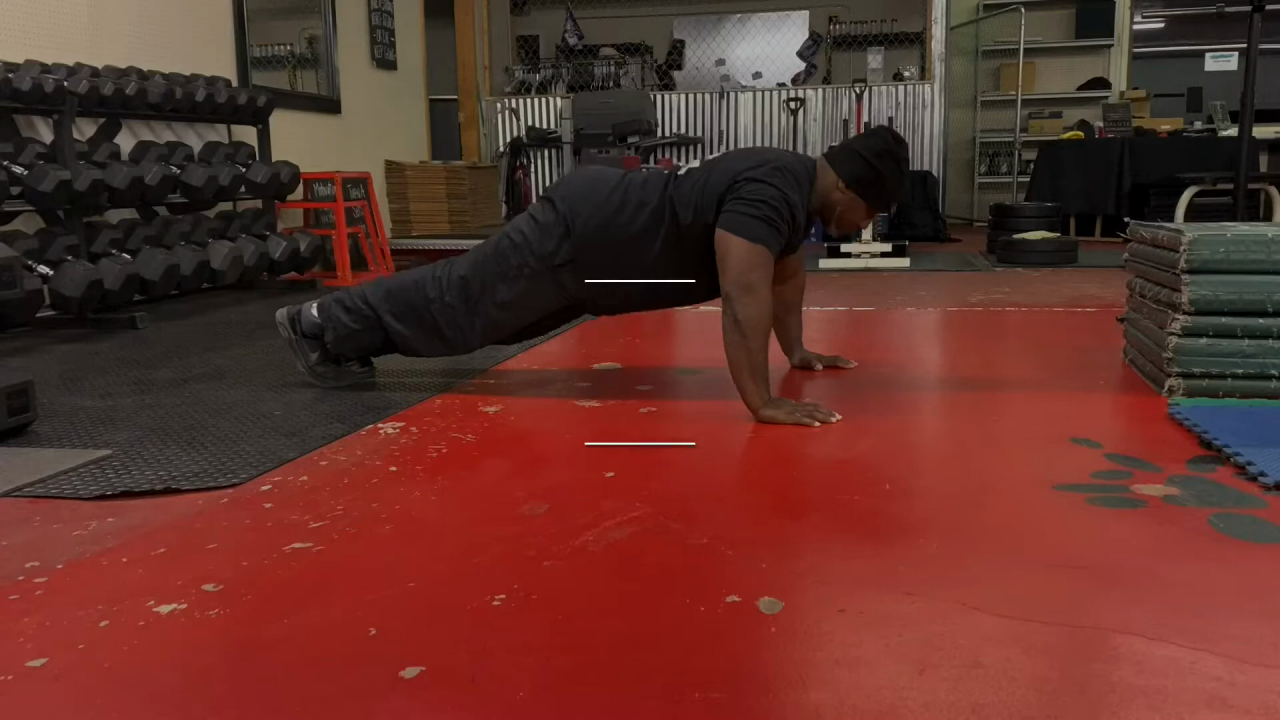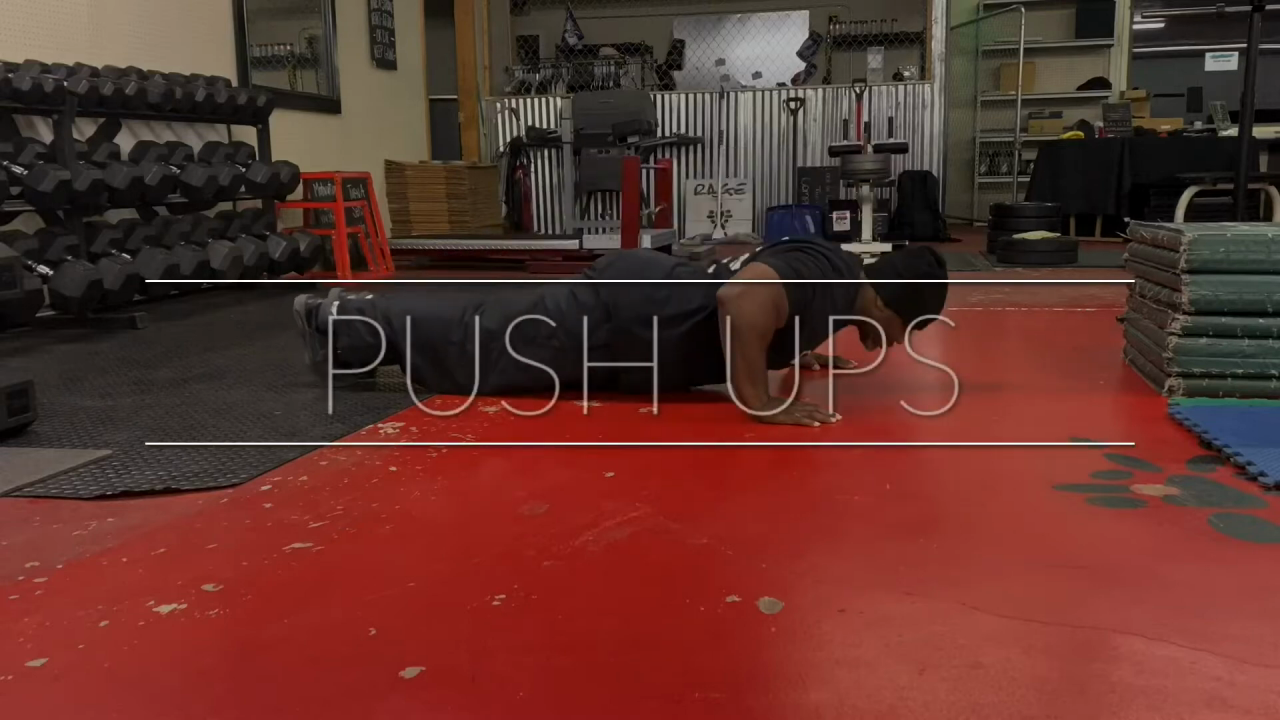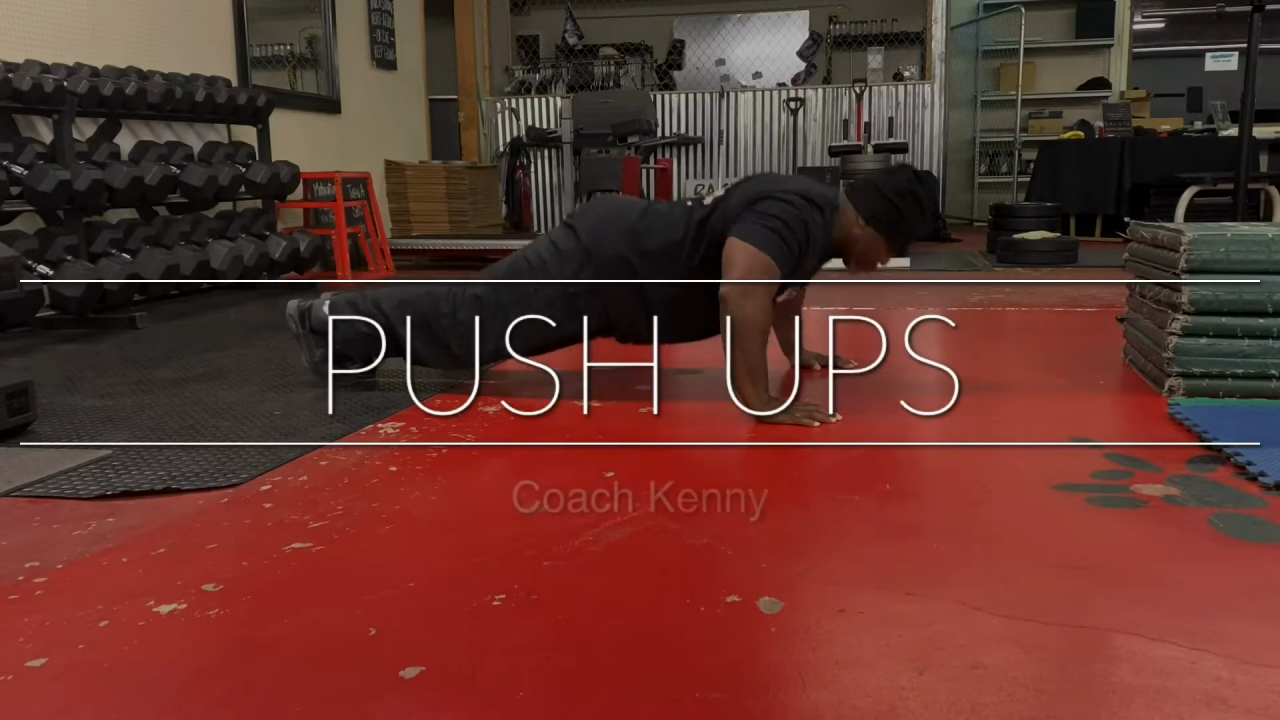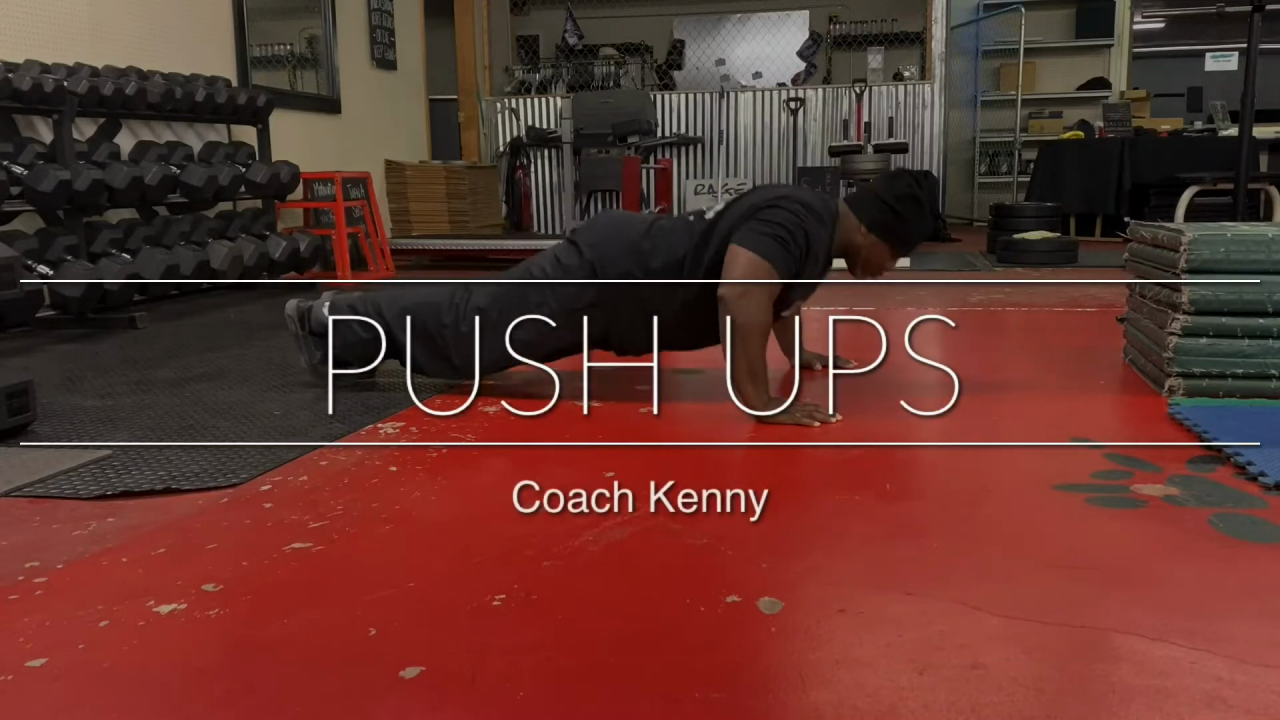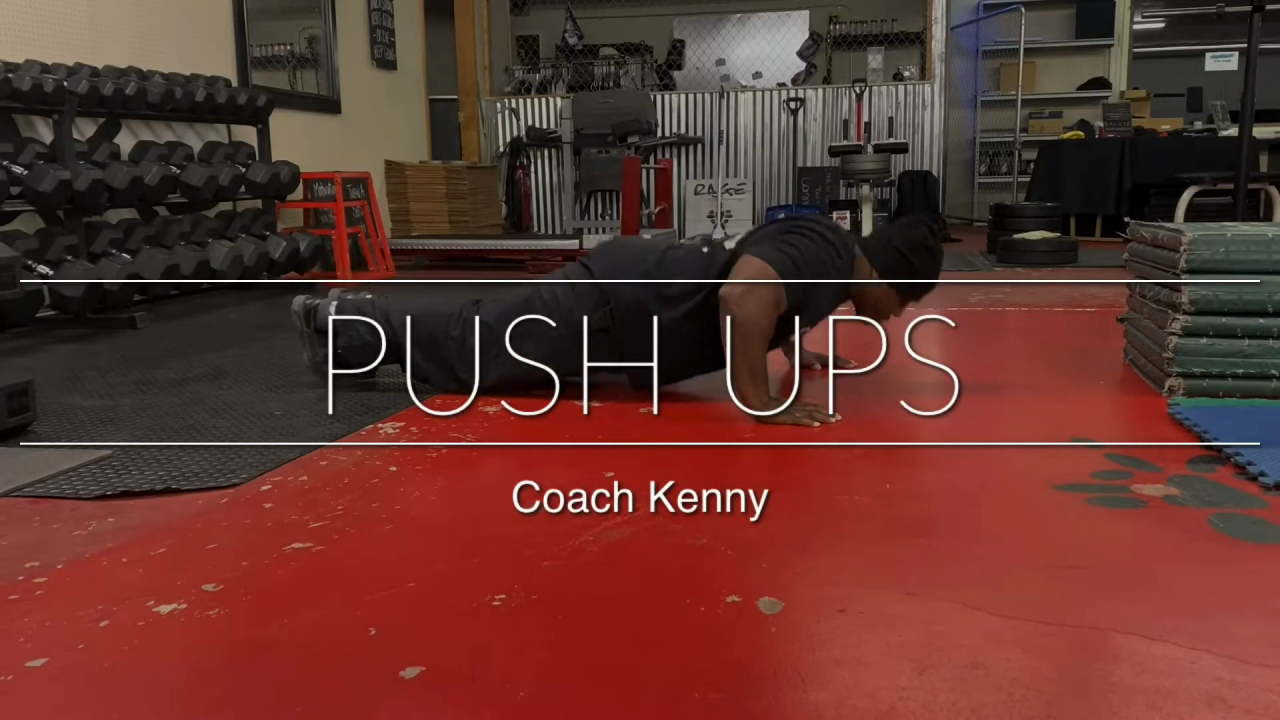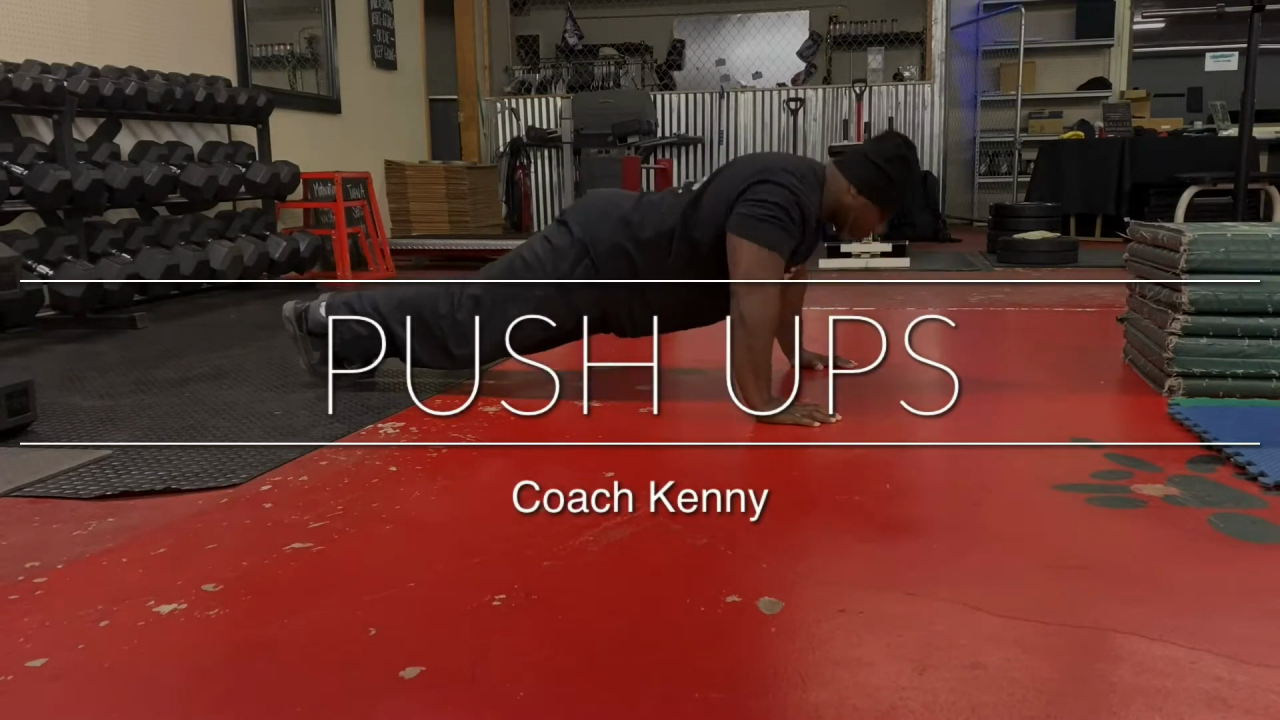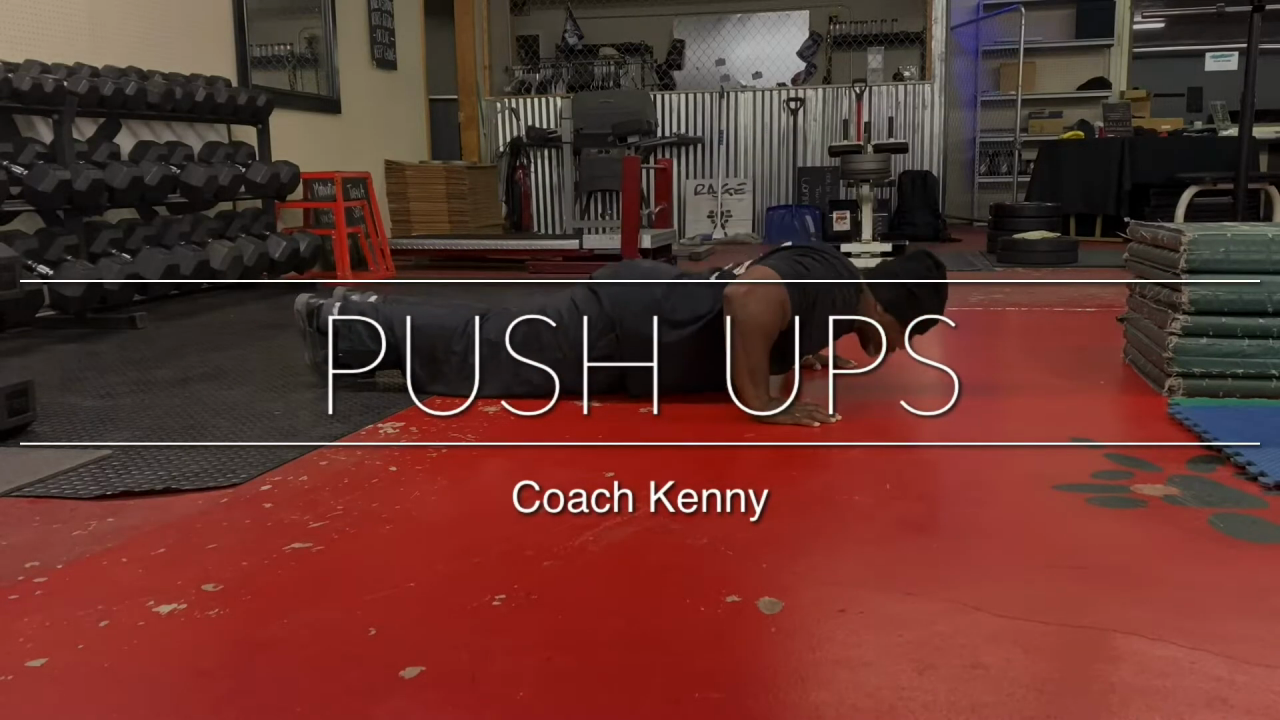
dt=0.7s
person 1, frame 1
left shoulder: (800, 186)
right shoulder: (773, 190)
left elbow: (785, 272)
right elbow: (745, 290)
left wrist: (797, 351)
right wrist: (761, 402)
left hip: (598, 237)
right hip: (579, 235)
left knee: (488, 314)
right knee: (456, 307)
left ankle: (343, 333)
right ankle: (320, 324)
person 1, frame 2
left shoulder: (836, 274)
right shoulder: (831, 288)
right elbow: (738, 297)
left wrist: (798, 351)
right wrist: (759, 400)
left hip: (637, 297)
right hip: (615, 321)
left knee: (492, 326)
right knee: (472, 345)
left ankle: (358, 316)
right ankle: (336, 318)
person 1, frame 3
left shoulder: (819, 213)
right shoulder: (801, 214)
left elbow: (777, 283)
right elbow: (740, 286)
left wrist: (797, 352)
right wrist: (759, 400)
left hip: (622, 256)
right hip: (598, 264)
left knee: (476, 313)
right knee: (465, 322)
left ankle: (346, 317)
right ankle: (331, 319)
person 1, frame 4
left shoulder: (817, 223)
right shoulder: (802, 227)
left elbow: (770, 280)
right elbow: (738, 292)
left wrist: (795, 350)
right wrist: (759, 401)
left hip: (624, 270)
right hip: (602, 281)
left knee: (481, 319)
right knee: (464, 330)
left ankle: (347, 311)
right ankle: (327, 320)
person 1, frame 5
left shoulder: (832, 253)
right shoulder: (822, 260)
right elbow: (742, 293)
left wrist: (793, 348)
right wrist: (758, 399)
left hip: (636, 286)
right hip: (615, 306)
left knee: (491, 328)
right knee: (474, 342)
left ankle: (357, 311)
right ankle: (337, 319)
person 1, frame 6
left shoulder: (812, 194)
right shoulder: (789, 194)
left elbow: (788, 275)
right elbow: (751, 289)
left wrist: (796, 350)
right wrist: (762, 401)
left hip: (615, 255)
right hip: (595, 258)
left knee: (474, 314)
right knee: (462, 324)
left ankle: (346, 320)
right ankle: (325, 319)
person 1, frame 7
left shoulder: (834, 278)
right shoulder: (831, 287)
right elbow: (746, 297)
left wrist: (795, 353)
right wrist: (758, 399)
left hip: (643, 304)
right hip: (618, 329)
left knee: (494, 336)
right knee: (475, 351)
left ankle: (362, 315)
right ankle: (337, 320)
